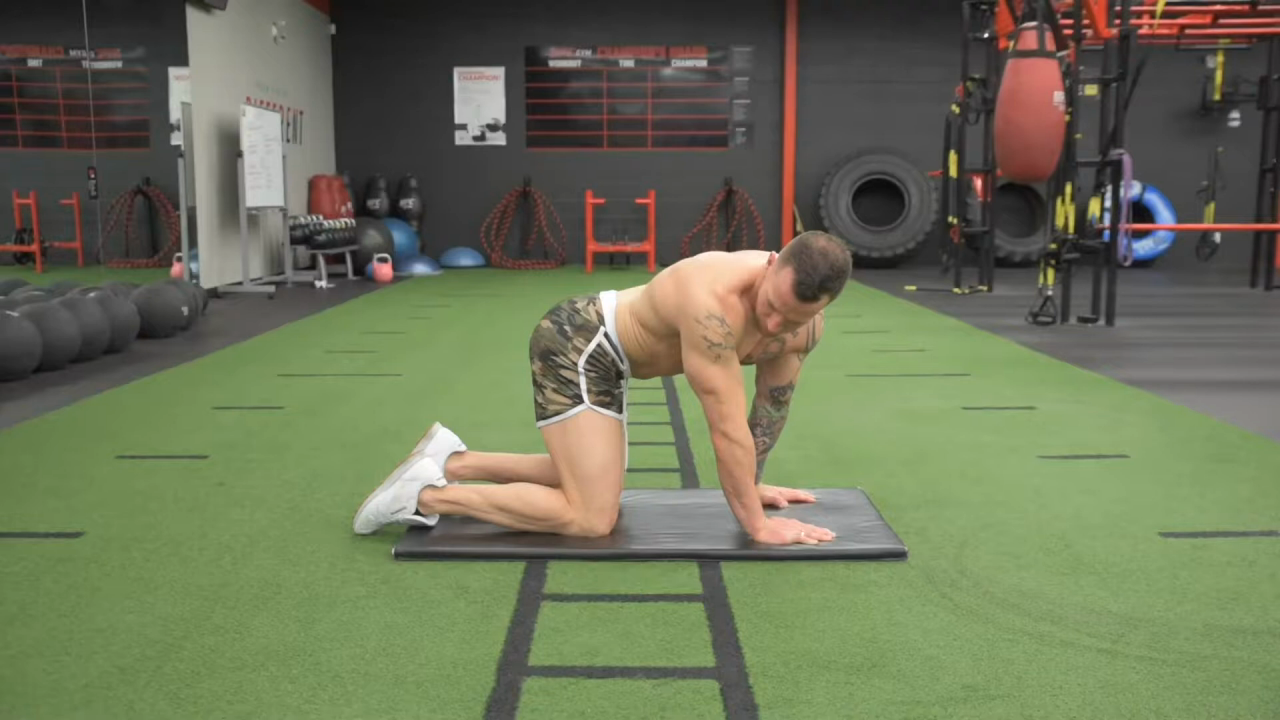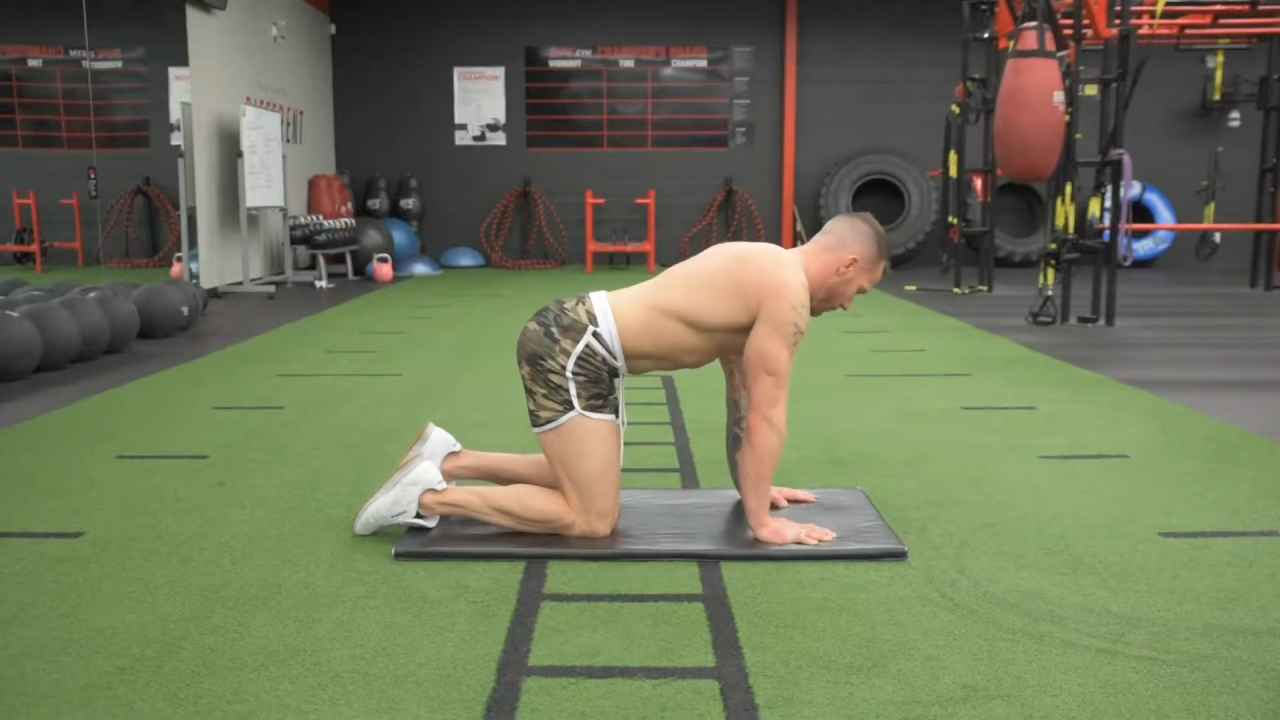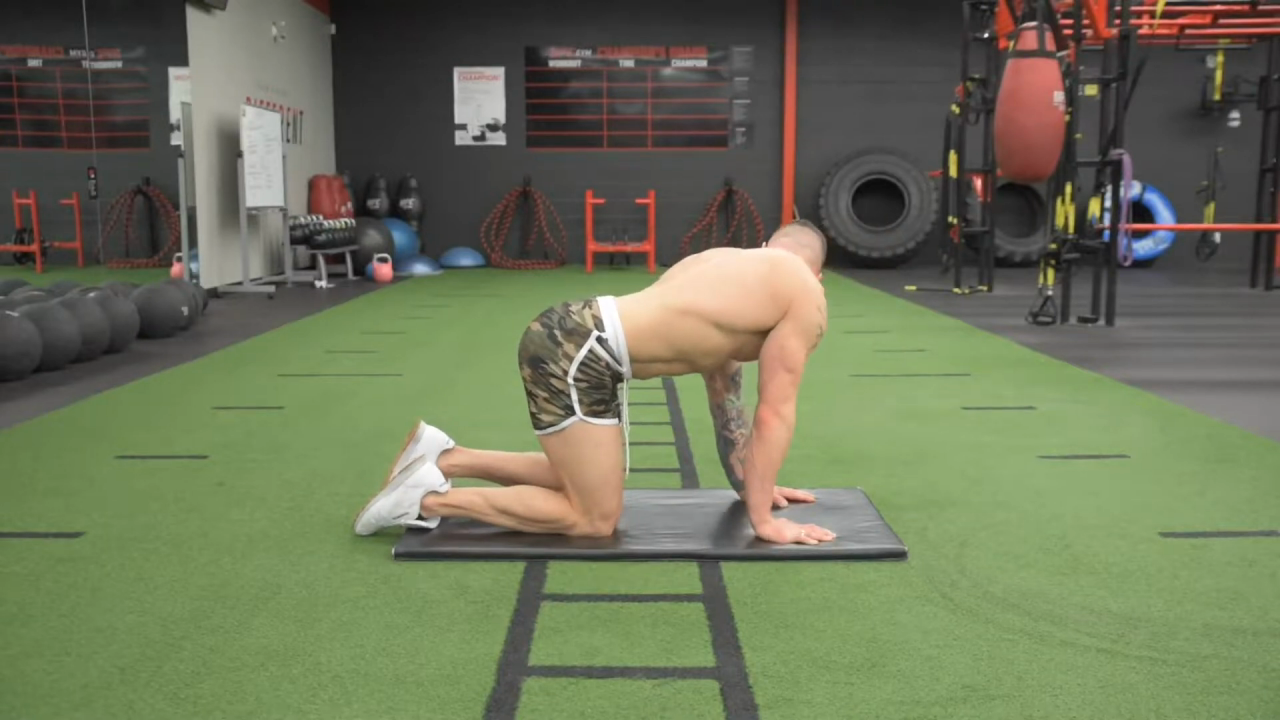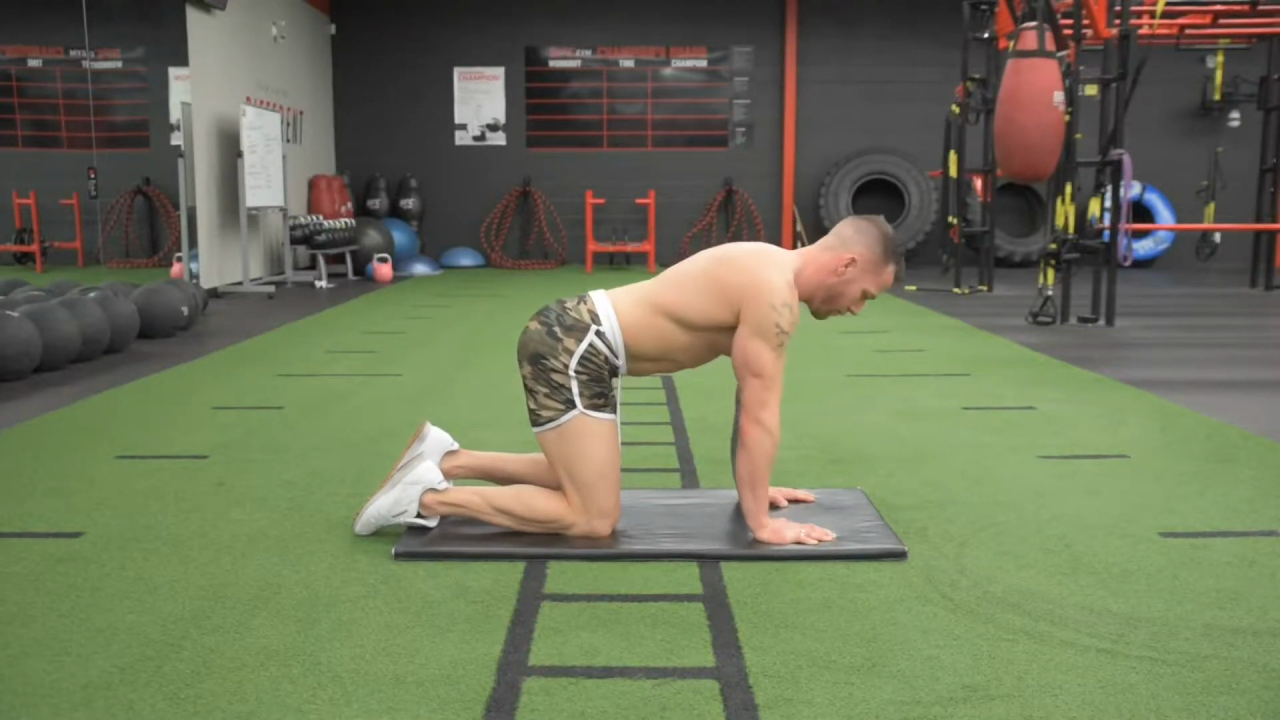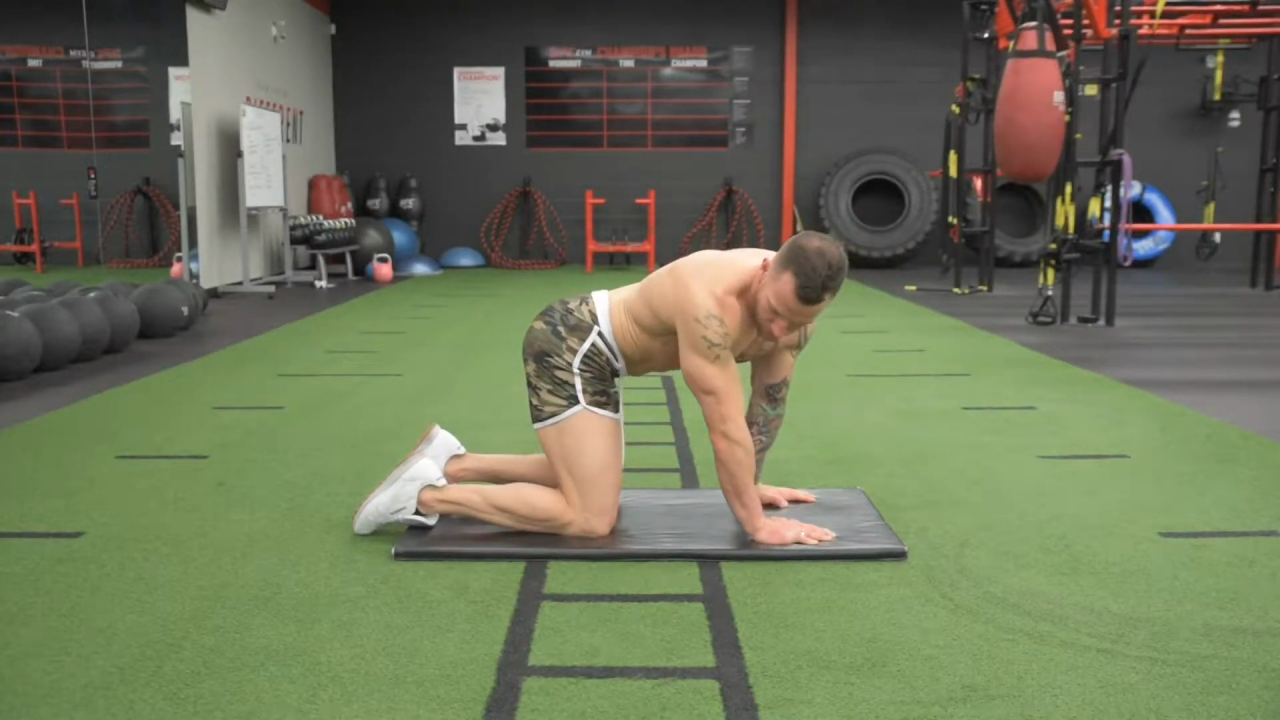
dt=1s
person 1, frame 1
left shoulder: (804, 320)
right shoulder: (714, 302)
left elbow: (771, 405)
right elbow: (728, 429)
left wrist: (751, 485)
right wrist: (758, 523)
left hip: (601, 354)
right hip: (573, 346)
left knee: (591, 480)
right knee: (591, 518)
left ankle: (451, 460)
right ankle: (425, 493)
person 1, frame 2
left shoulder: (761, 271)
right shoulder: (787, 292)
left elbow: (743, 392)
right elbow: (766, 416)
left wrist: (752, 486)
right wrist: (761, 519)
left hip: (575, 341)
right hip: (569, 351)
left knee: (586, 479)
right knee: (593, 518)
left ankle: (448, 460)
right ankle: (427, 496)
person 1, frame 3
left shoulder: (733, 262)
right shoulder: (806, 298)
left elbow: (725, 395)
right elbow: (776, 413)
left wrist: (750, 485)
right wrist: (762, 517)
left hip: (570, 336)
right hip: (576, 357)
left knee: (582, 477)
right knee: (595, 519)
left ankle: (442, 458)
right ankle: (428, 498)
person 1, frame 4
left shoulder: (771, 274)
right shoulder: (773, 293)
left elbow: (753, 402)
right elbow: (759, 417)
left wrist: (756, 487)
right wrist: (760, 521)
left hip: (572, 342)
right hip: (568, 350)
left knee: (583, 479)
right knee: (594, 518)
left ankle: (448, 460)
right ankle: (428, 496)
person 1, frame 5
left shoulder: (793, 303)
right shoulder: (711, 302)
left elbow: (768, 403)
right elbow: (726, 429)
left wrist: (751, 486)
right wrist: (756, 523)
left hip: (591, 353)
right hip: (567, 347)
left knee: (589, 479)
right knee: (592, 517)
left ankle: (453, 462)
right ankle: (426, 493)
